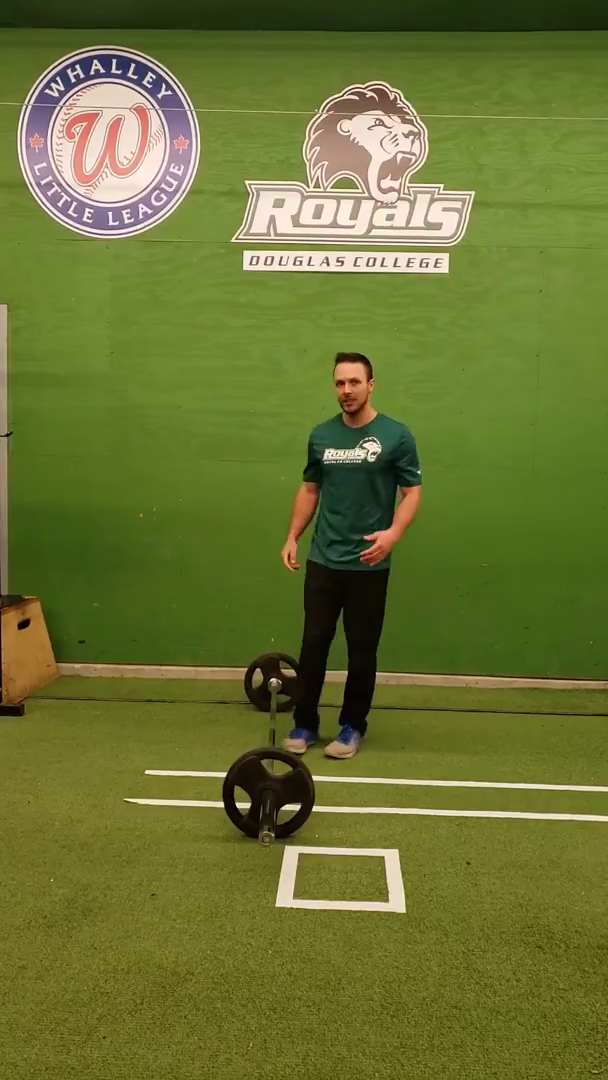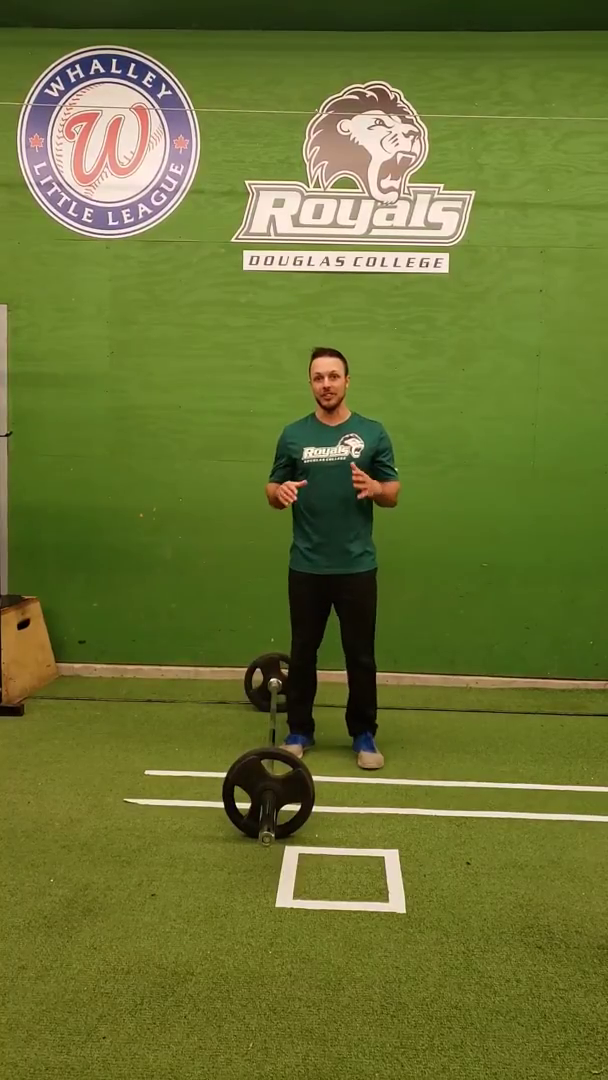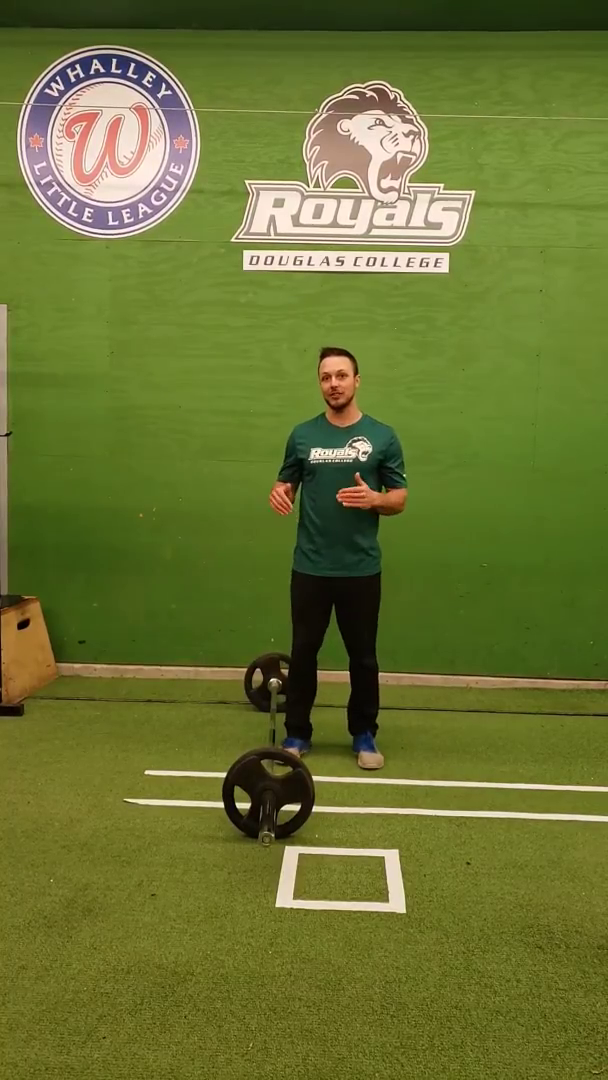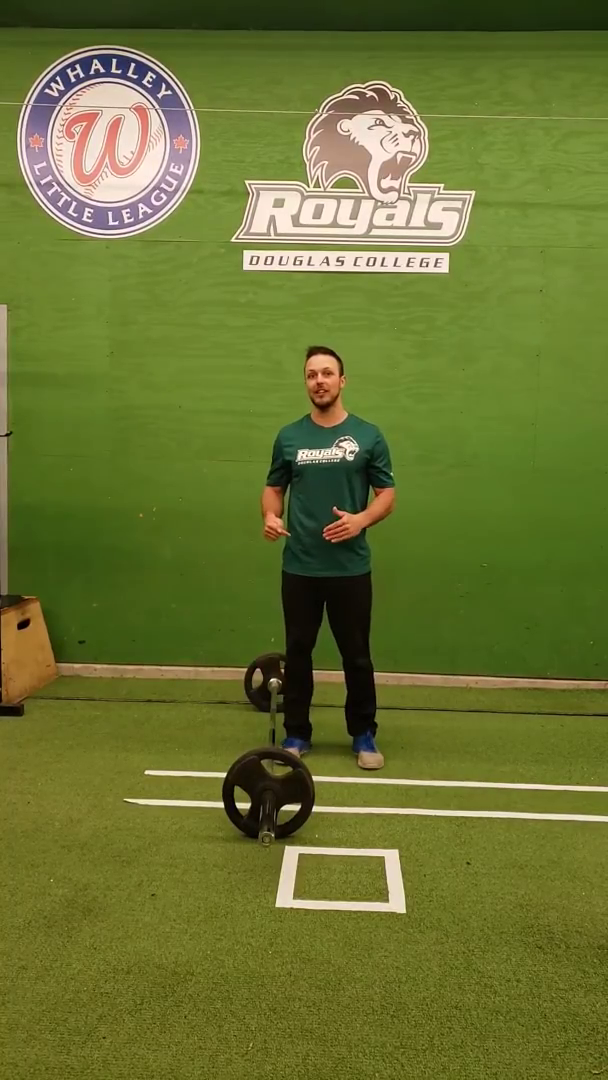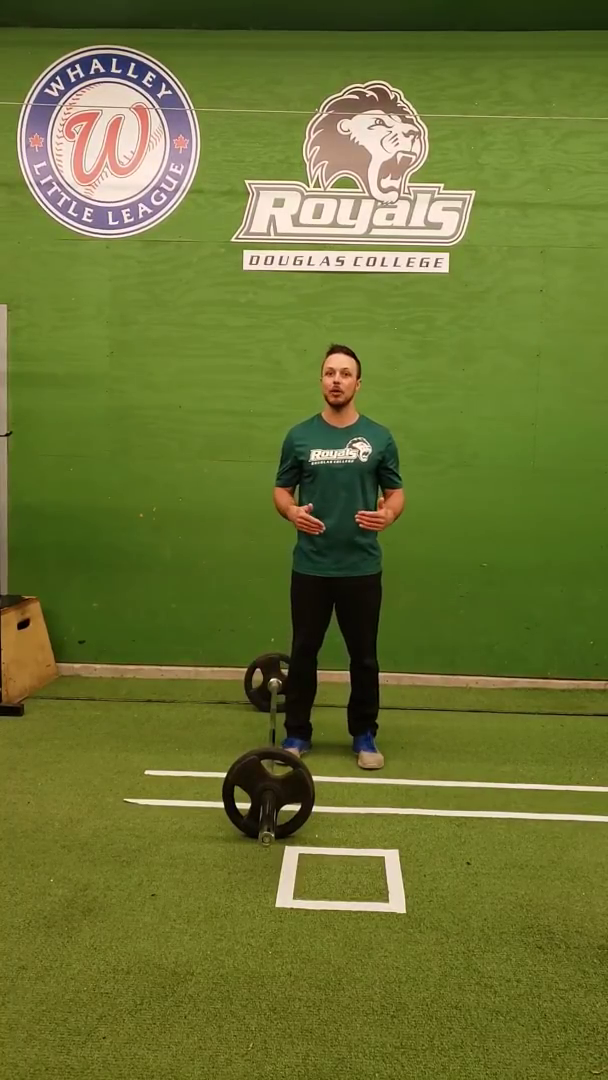
dt=1s
person 1, frame 1
left shoulder: (396, 435)
right shoulder: (321, 434)
left elbow: (412, 493)
left wrist: (393, 533)
right wrist: (292, 536)
left hip: (368, 563)
right hip: (322, 559)
left knee: (361, 648)
right knee: (313, 643)
left ankle: (353, 725)
right ankle: (305, 724)
person 1, frame 2
left shoulder: (372, 433)
right shoulder: (293, 434)
left elbow: (393, 495)
right elbow: (273, 491)
left wrist: (374, 488)
right wrist: (282, 492)
left hip: (358, 565)
right hip: (306, 565)
left knee: (360, 654)
right knee: (303, 651)
left ankle: (363, 734)
right ankle: (299, 730)
person 1, frame 3
left shoulder: (382, 436)
right shoulder: (302, 434)
left elbow: (399, 498)
right elbow: (286, 484)
left wrist: (374, 498)
right wrist: (278, 494)
left hip: (361, 568)
right hip: (309, 567)
left knee: (363, 656)
right knee: (303, 652)
left ankle: (364, 734)
right ankle: (297, 733)
person 1, frame 4
left shoulder: (368, 436)
right shoulder: (288, 436)
left elbow: (386, 494)
right elbow: (274, 487)
left wrist: (361, 520)
right wrist: (270, 516)
left hip: (350, 568)
right hip: (299, 567)
left knee: (356, 655)
right knee: (297, 652)
left ankle: (363, 734)
right ankle: (296, 733)
person 1, frame 5
left shoulder: (379, 438)
right shoulder: (299, 436)
left elbow: (395, 492)
right elbow: (281, 489)
left wrist: (388, 514)
right wrist: (292, 512)
left hip: (362, 568)
right hip: (310, 567)
left knee: (363, 656)
right knee: (303, 652)
left ankle: (364, 734)
right ankle: (297, 733)
